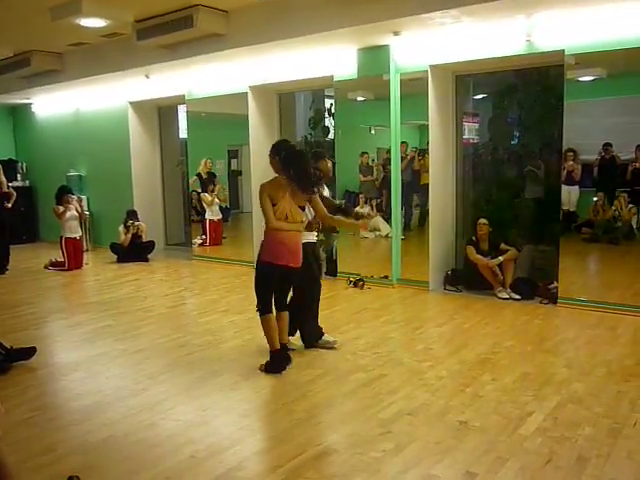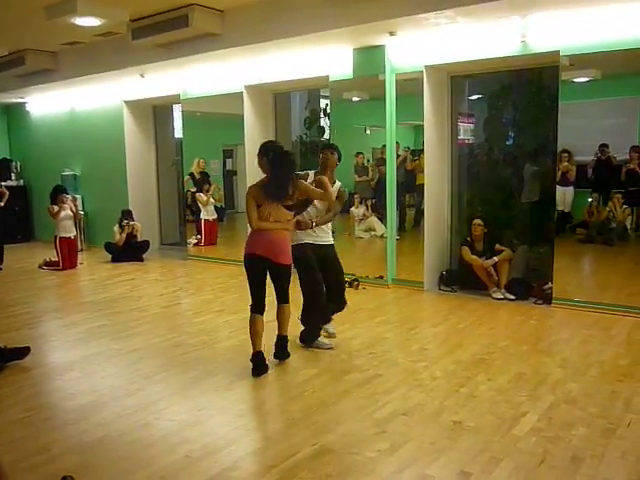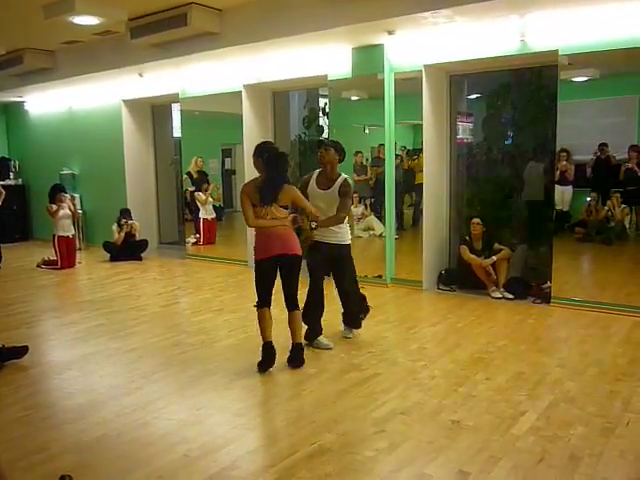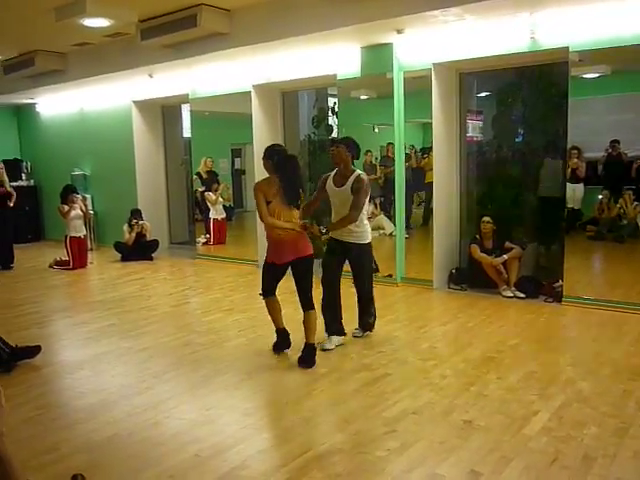
dt=0.2s
person 1, frame 1
left shoulder: (268, 187)
right shoulder: (306, 187)
left elbow: (270, 223)
right elbow: (326, 219)
left wrist: (295, 226)
right wrist: (354, 223)
left hip: (273, 250)
right hip: (295, 251)
left knee: (264, 304)
right knee: (281, 302)
left ankle: (276, 358)
right ankle: (283, 350)
person 1, frame 2
left shoulder: (253, 190)
right shoulder: (294, 186)
left elbow: (254, 224)
right elbow: (328, 197)
left wrist: (285, 224)
left hip: (256, 248)
right hip: (281, 249)
left knee: (257, 305)
right knee: (283, 297)
left ankle: (258, 358)
right ankle: (281, 346)
person 1, frame 3
left shoulder: (247, 188)
right shoulder: (288, 189)
left elbow: (251, 221)
right elbow: (314, 215)
left wrist: (280, 221)
left hip: (265, 247)
right hip: (289, 244)
left knee: (264, 301)
right knee: (292, 299)
left ankle: (268, 349)
right ankle: (297, 352)
person 1, frame 4
left shoulder: (260, 187)
right shoulder: (295, 188)
left elbow: (265, 219)
left wrist: (287, 226)
left hip: (278, 248)
right hip: (302, 246)
left knee: (268, 291)
right knee: (306, 299)
left ankle: (282, 336)
right ankle: (309, 351)
person 2, frame 1
left shoulder: (324, 190)
left elbow: (330, 207)
left hip: (310, 239)
right hip: (298, 239)
left knee: (305, 287)
right knee: (310, 287)
left ankle: (287, 330)
right ankle: (313, 336)
person 2, frame 2
left shoulder: (339, 189)
right shoulder: (304, 178)
left elbow: (331, 215)
left wrist: (313, 223)
left hip: (325, 242)
right hip: (302, 241)
left knee: (337, 286)
right knee: (314, 289)
left ankle: (324, 319)
right ankle: (310, 336)
person 2, frame 3
left shoulder: (345, 184)
right shoulder: (309, 180)
left elbow: (341, 216)
left wrist: (315, 224)
left hip: (340, 242)
right hip: (317, 241)
left knee: (347, 286)
right knee: (315, 287)
left ankle: (352, 322)
right ankle: (313, 333)
person 2, frame 4
left shoulder: (360, 181)
right shoulder: (328, 179)
left elbow: (354, 215)
right elbow: (311, 205)
left wrist: (326, 229)
left hip: (358, 240)
right hip: (336, 238)
left knee: (363, 285)
right knee: (330, 283)
left ankle: (366, 324)
right ankle: (335, 332)
